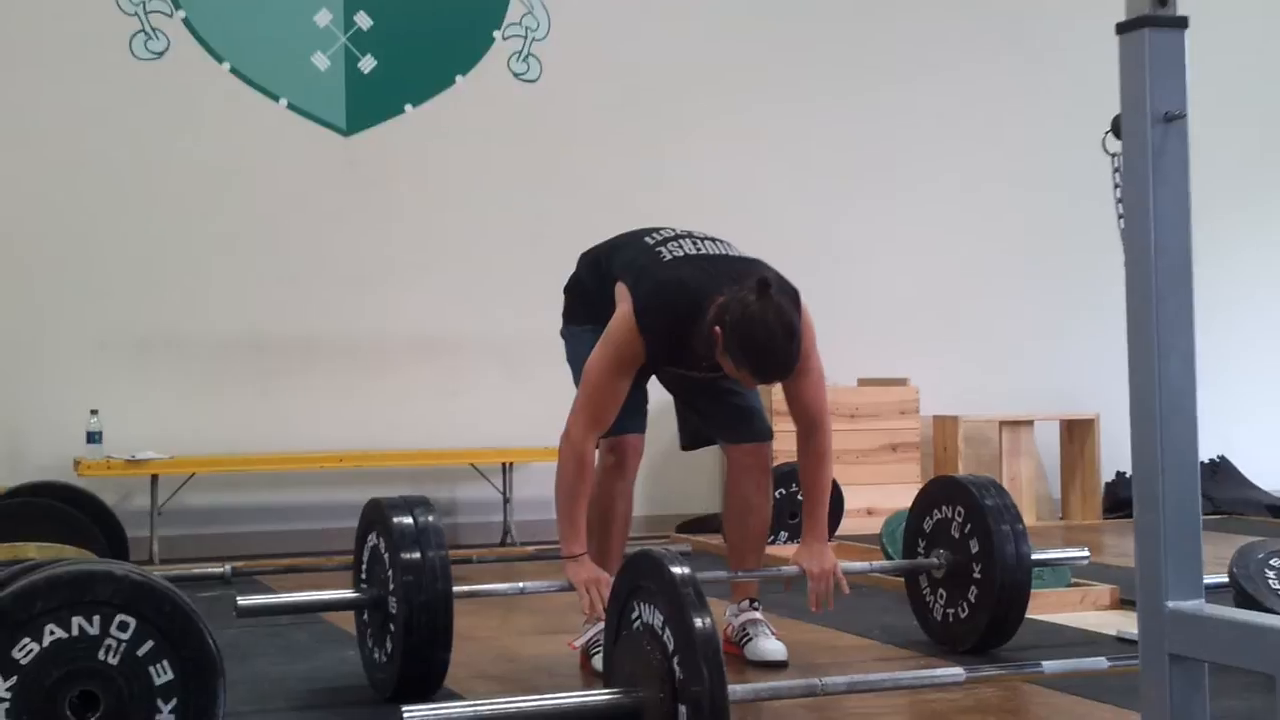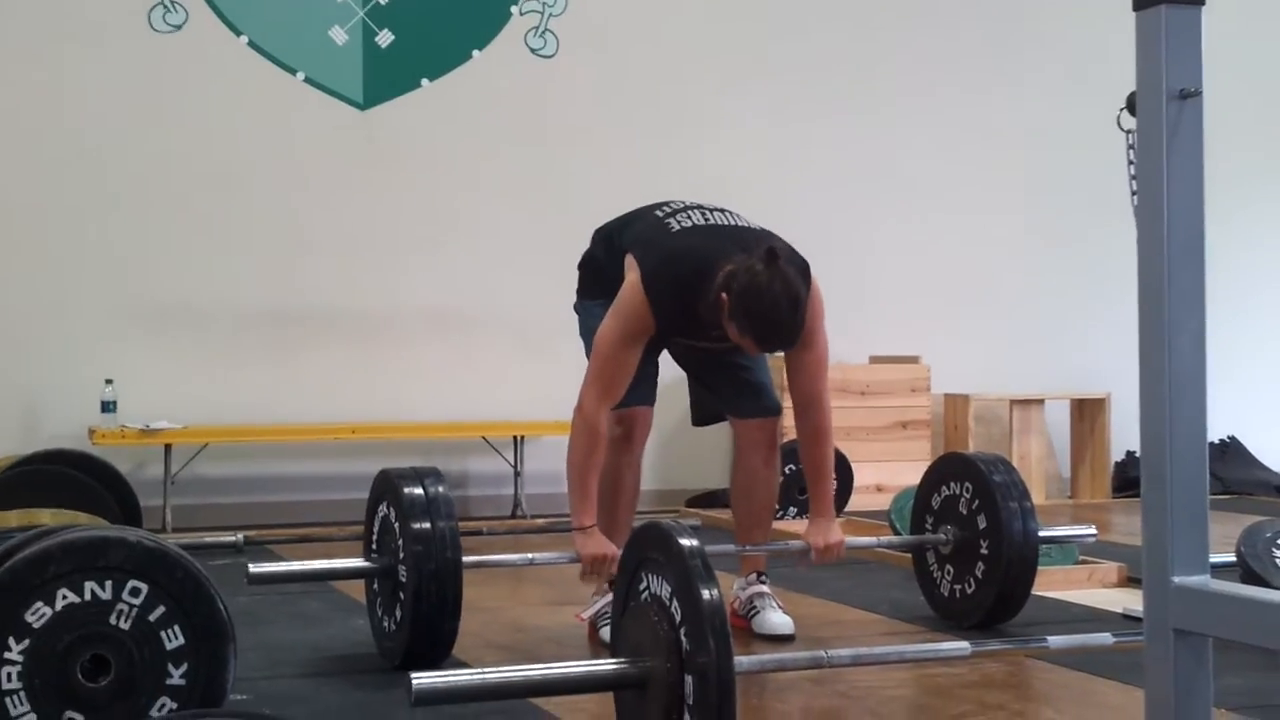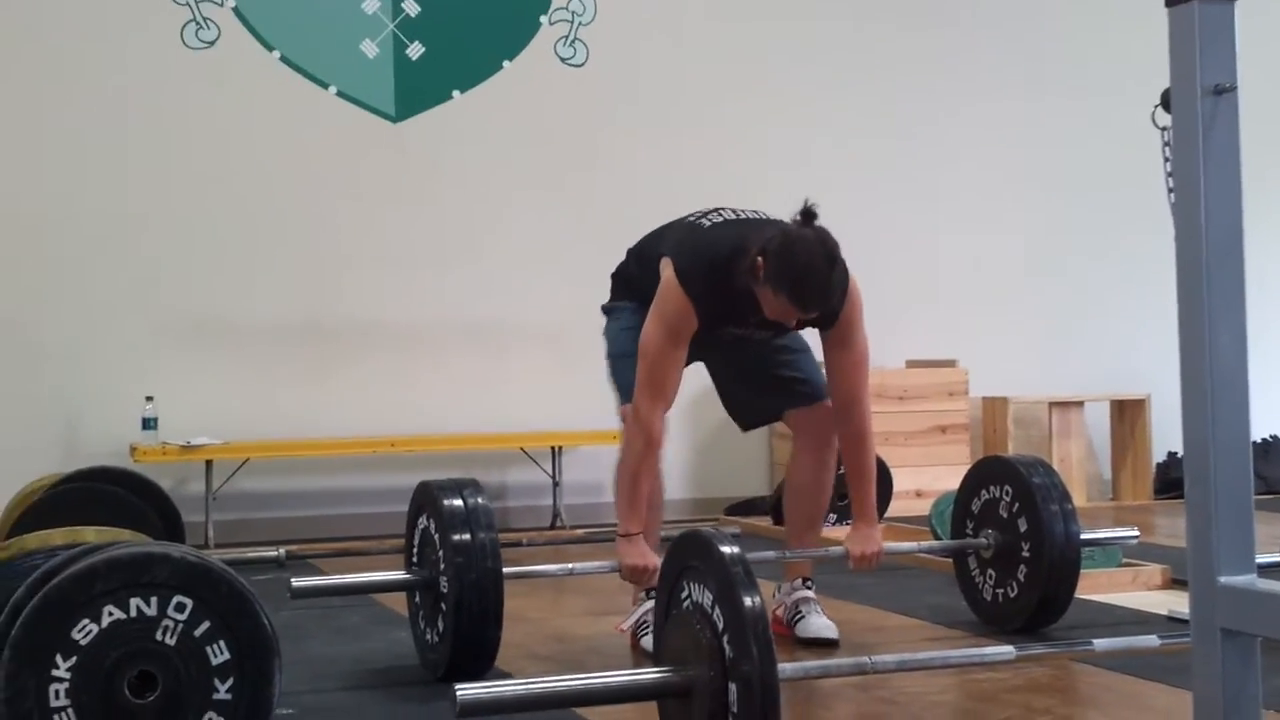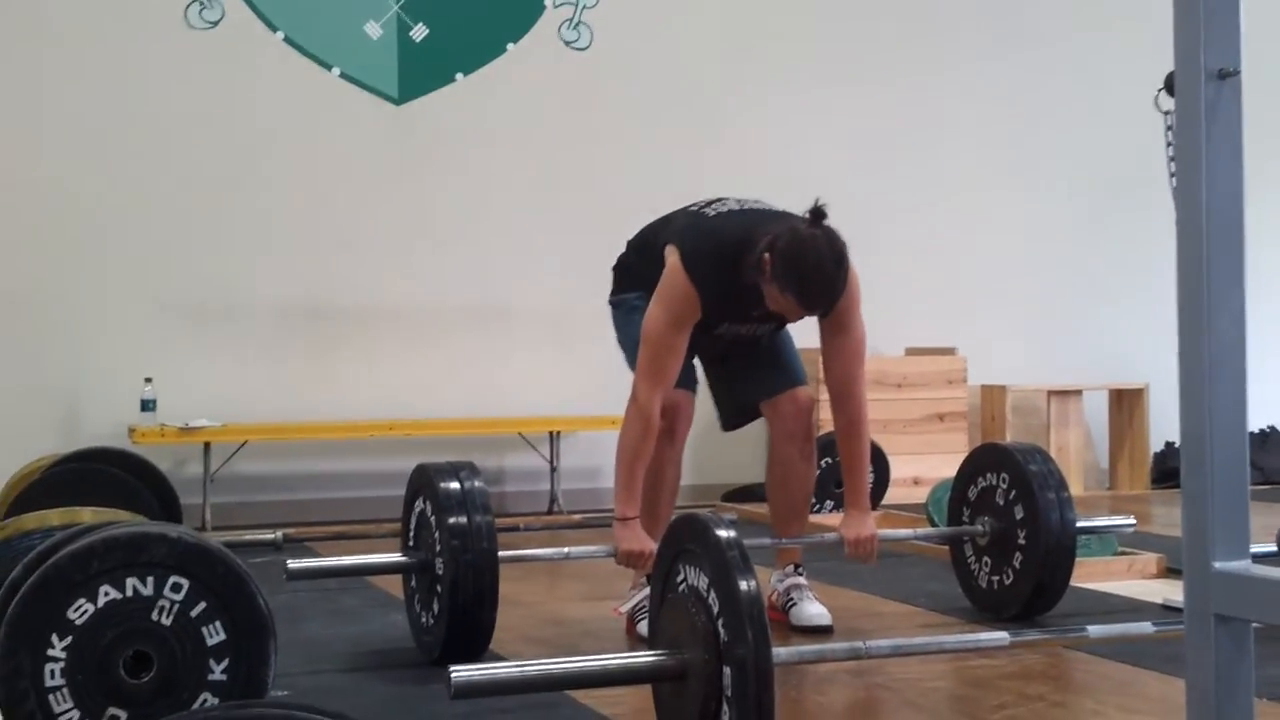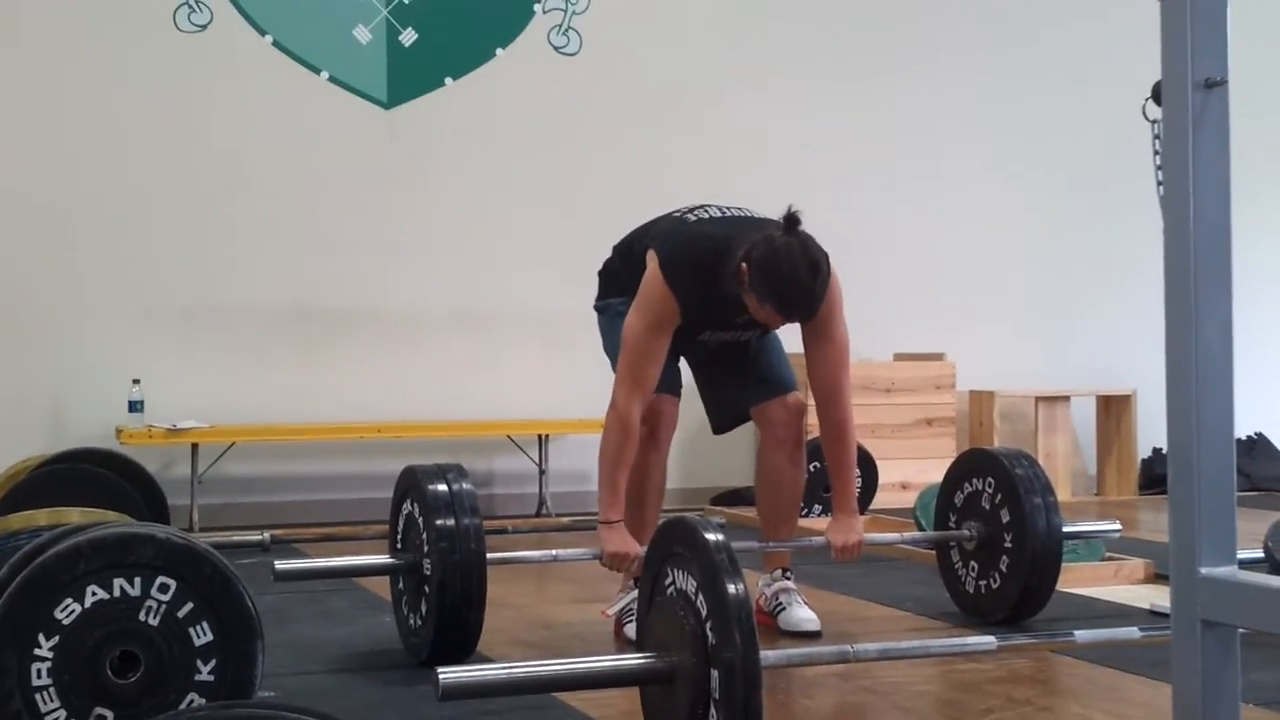
dt=1s
person 1, frame 1
left shoulder: (786, 317)
right shoulder: (637, 318)
left elbow: (814, 428)
right elbow: (579, 434)
left wrist: (815, 540)
right wrist: (575, 555)
left hip: (701, 313)
right hip: (598, 308)
left knee: (754, 448)
right knee: (621, 447)
left ankle: (744, 614)
right ankle: (602, 623)
person 1, frame 2
left shoulder: (797, 290)
right shoulder: (646, 288)
left elbow: (812, 408)
right elbow: (593, 407)
left wrist: (823, 516)
right wrist: (585, 527)
left hip: (708, 294)
right hip: (612, 283)
left knee: (762, 424)
right knee: (629, 421)
left ankle: (752, 588)
right ankle: (610, 595)
person 1, frame 3
left shoulder: (836, 288)
right shoulder: (687, 277)
left elbow: (852, 410)
right elbow: (648, 414)
left wrist: (865, 522)
right wrist: (631, 536)
left hip: (749, 326)
right hip: (646, 301)
left knee: (819, 419)
right knee: (637, 416)
left ankle: (796, 594)
right ankle: (649, 603)
person 1, frame 4
left shoulder: (834, 276)
right shoulder: (693, 266)
left elbow: (848, 396)
right elbow: (647, 398)
left wrist: (858, 509)
right wrist: (627, 519)
left hip: (743, 316)
right hip: (649, 291)
left knee: (797, 408)
right knee: (674, 409)
left ankle: (788, 579)
right ankle: (647, 589)
person 1, frame 5
left shoulder: (815, 279)
right shoulder: (673, 272)
left elbow: (834, 400)
right elbow: (628, 401)
left wrist: (845, 512)
right wrist: (612, 522)
left hip: (729, 320)
right hip: (632, 295)
left knee: (786, 413)
right knee: (656, 416)
left ankle: (777, 584)
right ankle: (636, 591)
